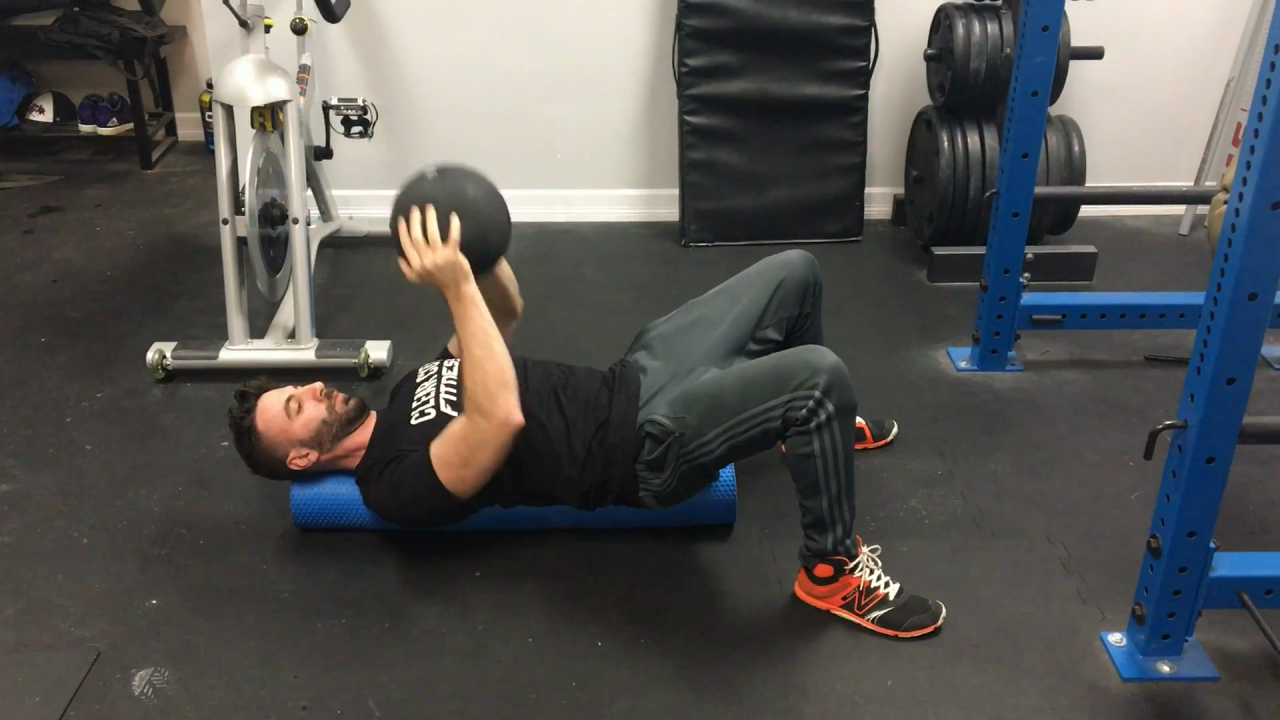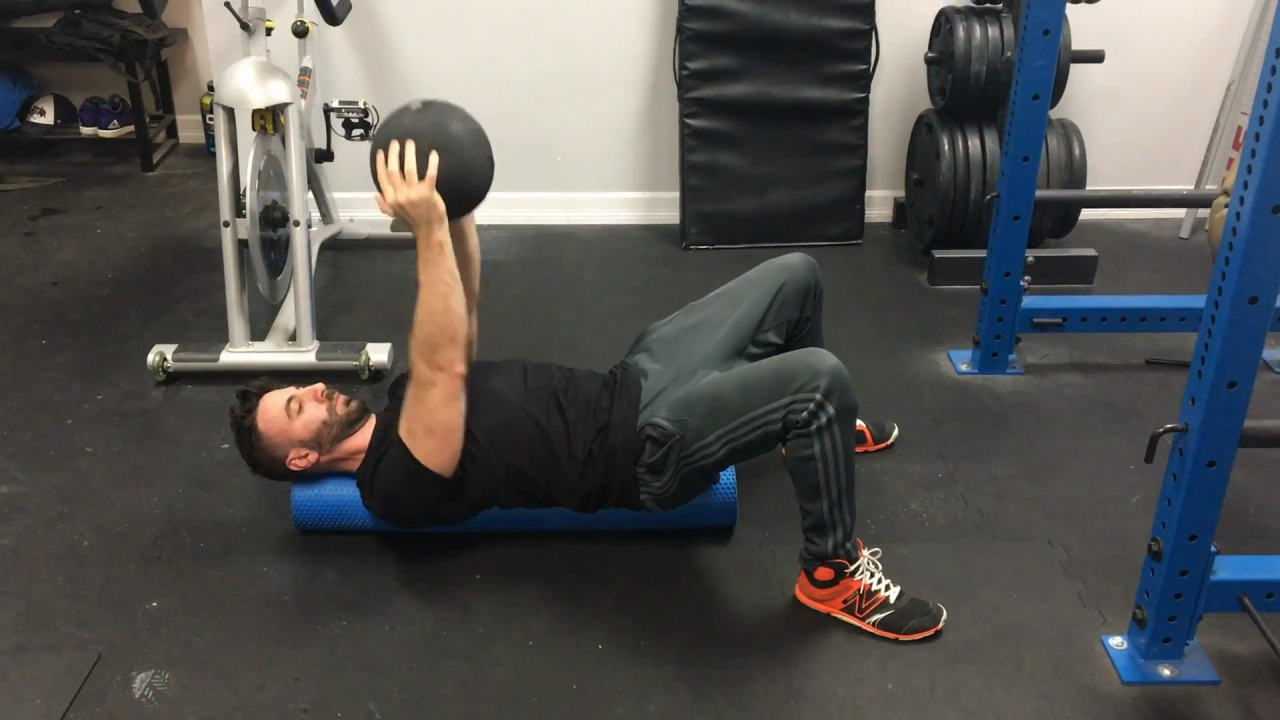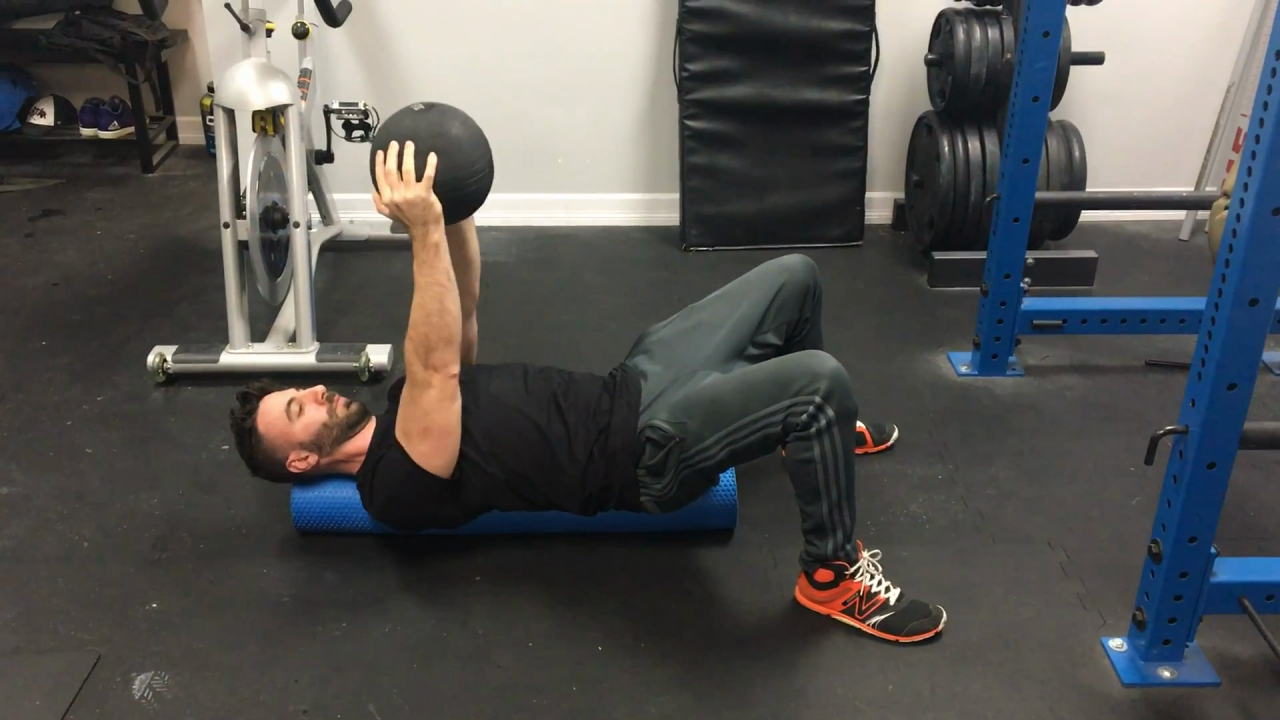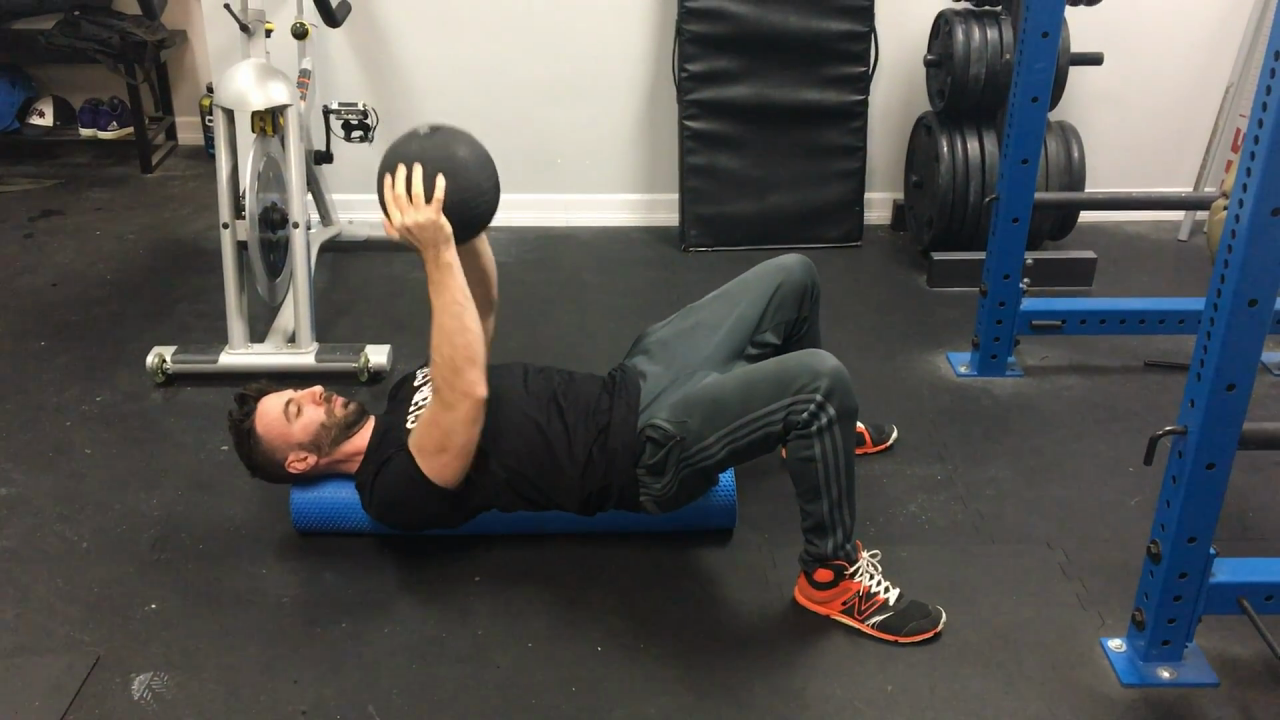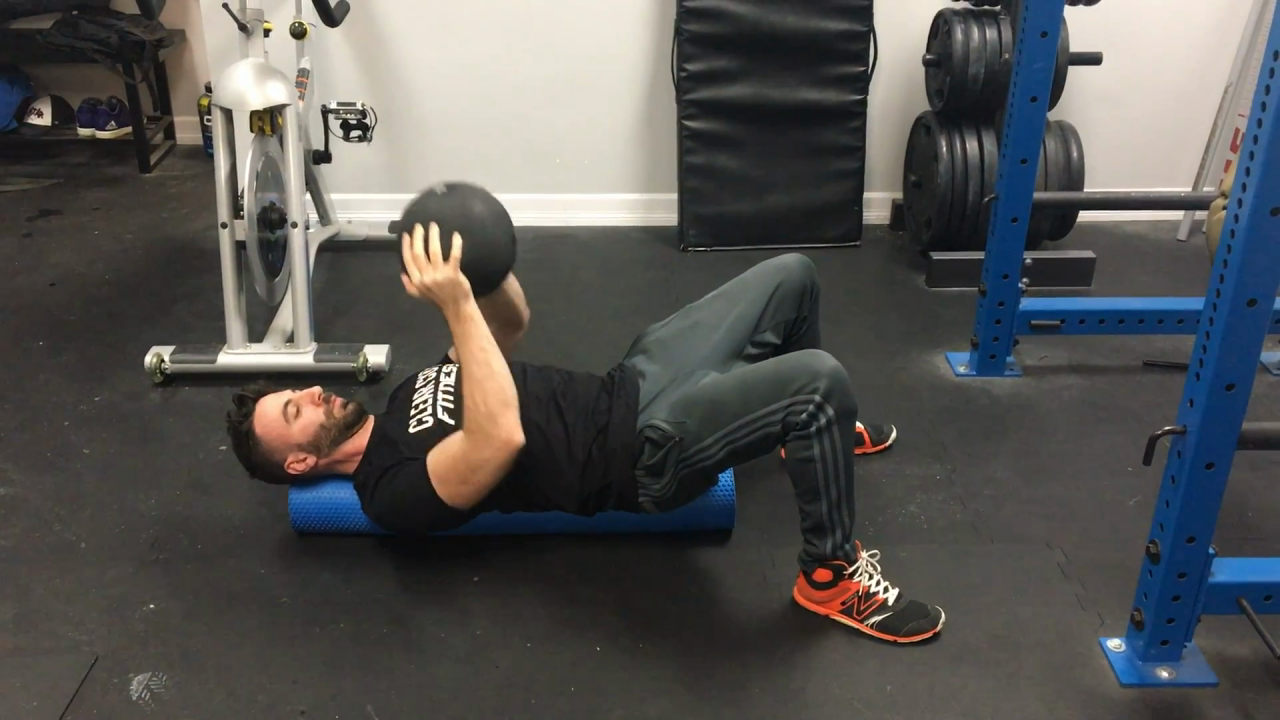
dt=0.2s
person 1, frame 1
left shoulder: (407, 395)
right shoulder: (397, 487)
left elbow: (507, 314)
right elbow: (505, 417)
left wrist: (476, 249)
right wrist: (453, 285)
left hip: (630, 378)
right hip: (645, 447)
left knee: (794, 271)
right knee: (819, 373)
left ankle: (815, 428)
right ankle: (833, 570)
person 1, frame 2
left shoulder: (402, 402)
right shoulder: (398, 487)
left elbow: (452, 330)
right elbow: (452, 368)
left wrist: (451, 209)
right wrist: (428, 228)
left hip: (629, 385)
right hip: (645, 451)
left knee: (795, 273)
right knee: (819, 374)
left ankle: (816, 424)
right ankle: (833, 573)
person 1, frame 3
left shoulder: (399, 412)
right shoulder: (398, 489)
left elbow: (457, 313)
right elbow: (436, 367)
left wrist: (450, 212)
right wrist: (424, 228)
left hip: (630, 390)
right hip: (644, 455)
left knee: (794, 277)
right knee: (819, 379)
left ankle: (811, 431)
right ankle: (832, 575)
person 1, frame 4
left shoulder: (402, 403)
right shoulder: (398, 489)
left elbow: (481, 310)
right elbow: (468, 392)
left wrist: (462, 226)
right wrist: (435, 250)
left hip: (629, 389)
right hip: (645, 452)
left knee: (792, 275)
right knee: (820, 379)
left ankle: (810, 428)
right ankle: (831, 575)
person 1, frame 5
left shoulder: (402, 401)
right shoulder: (395, 492)
left elbow: (513, 322)
right elbow: (504, 437)
right wrist: (454, 302)
left hip: (627, 387)
right hip: (643, 452)
left knee: (791, 274)
right knee: (820, 378)
left ankle: (811, 433)
right ankle: (831, 575)
